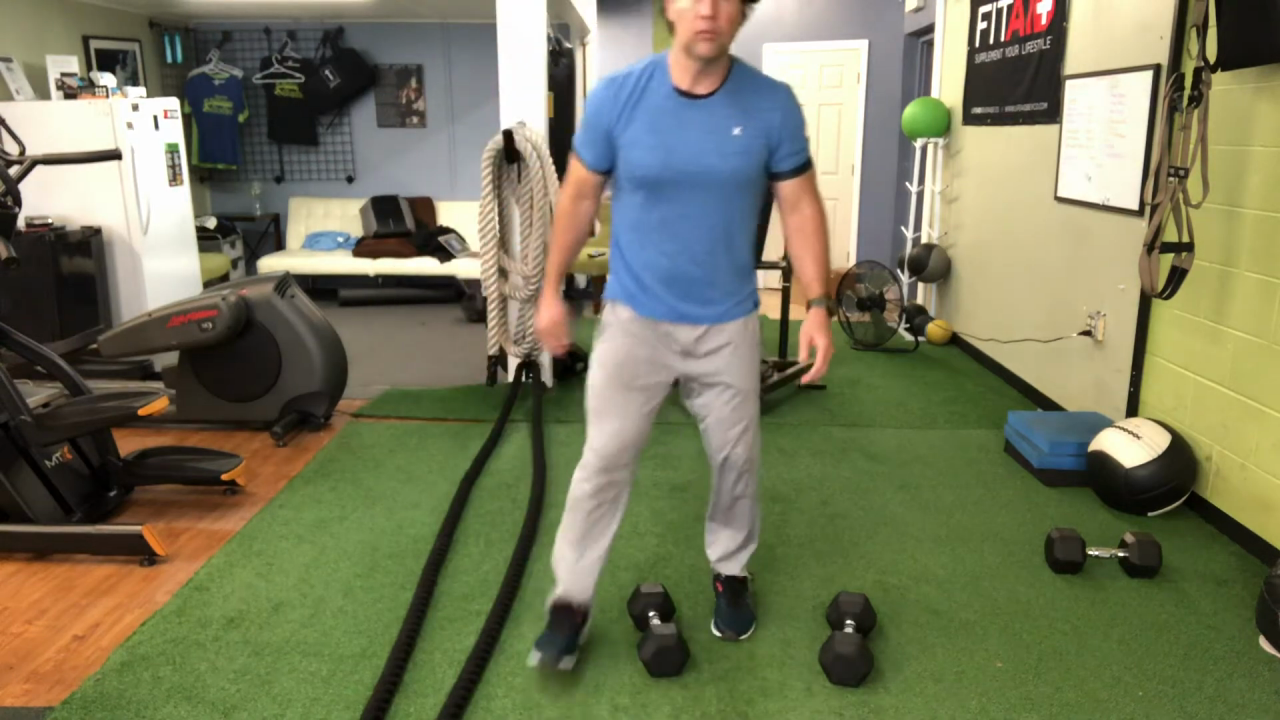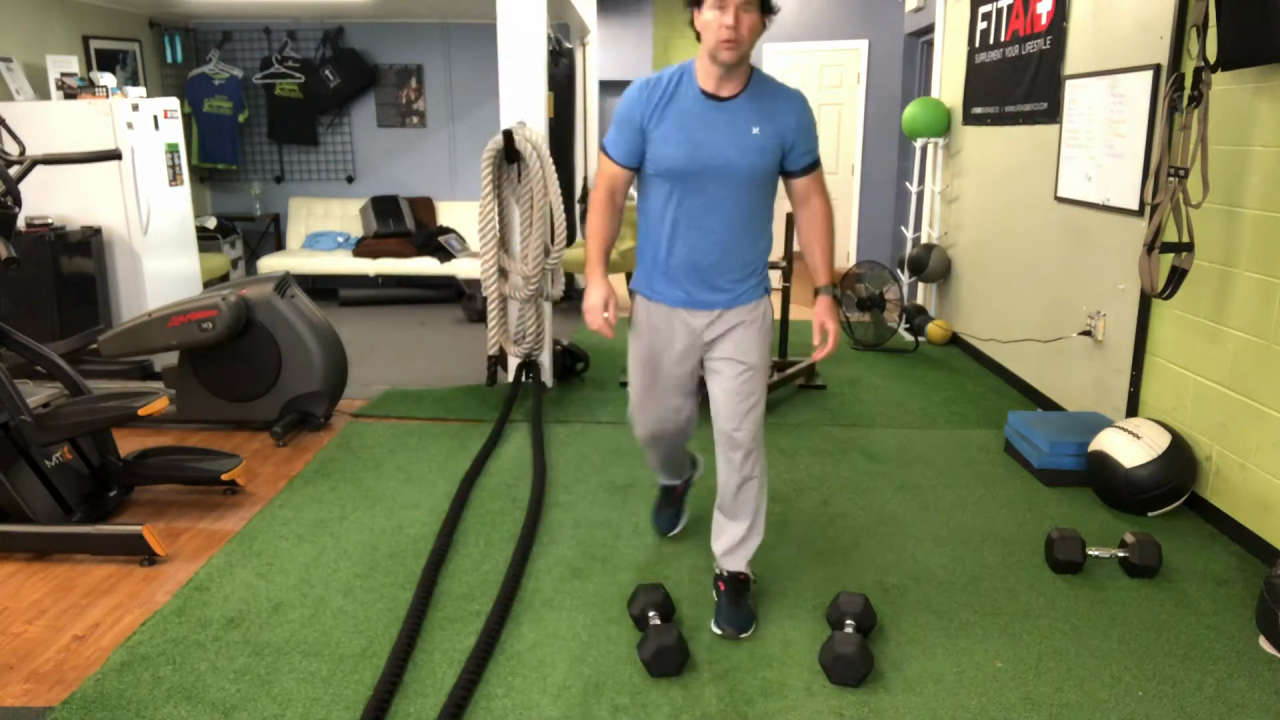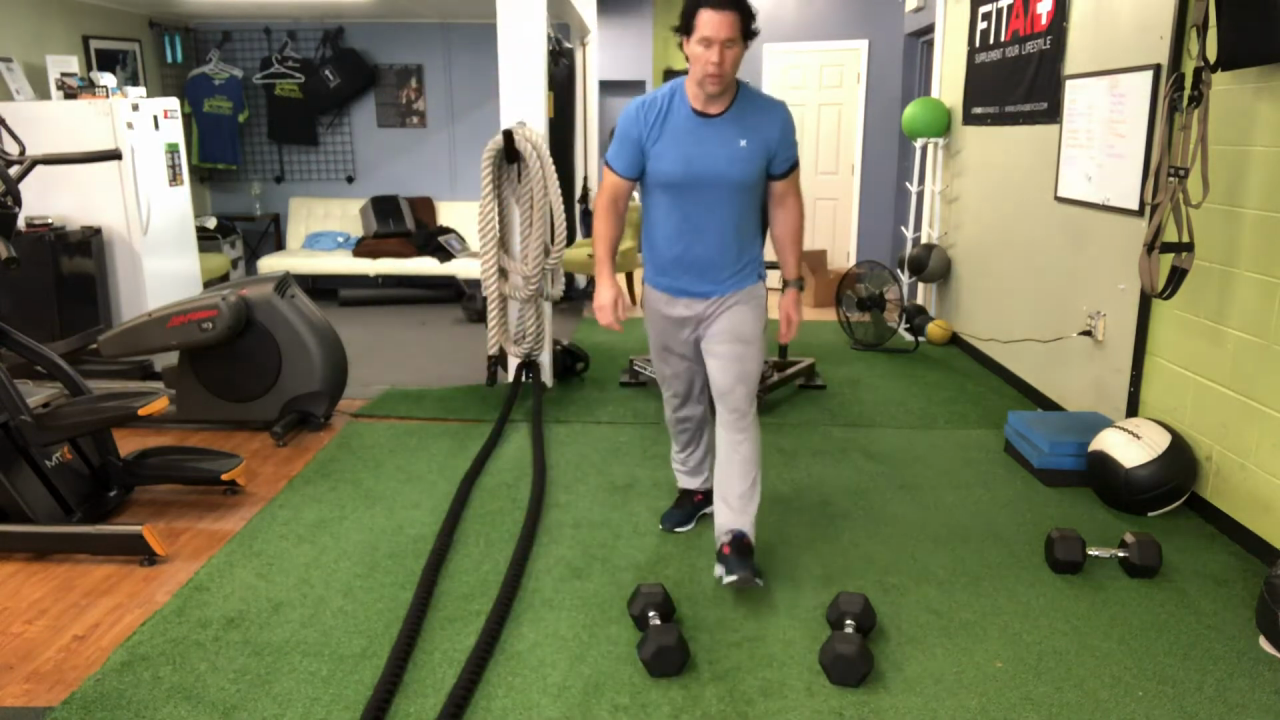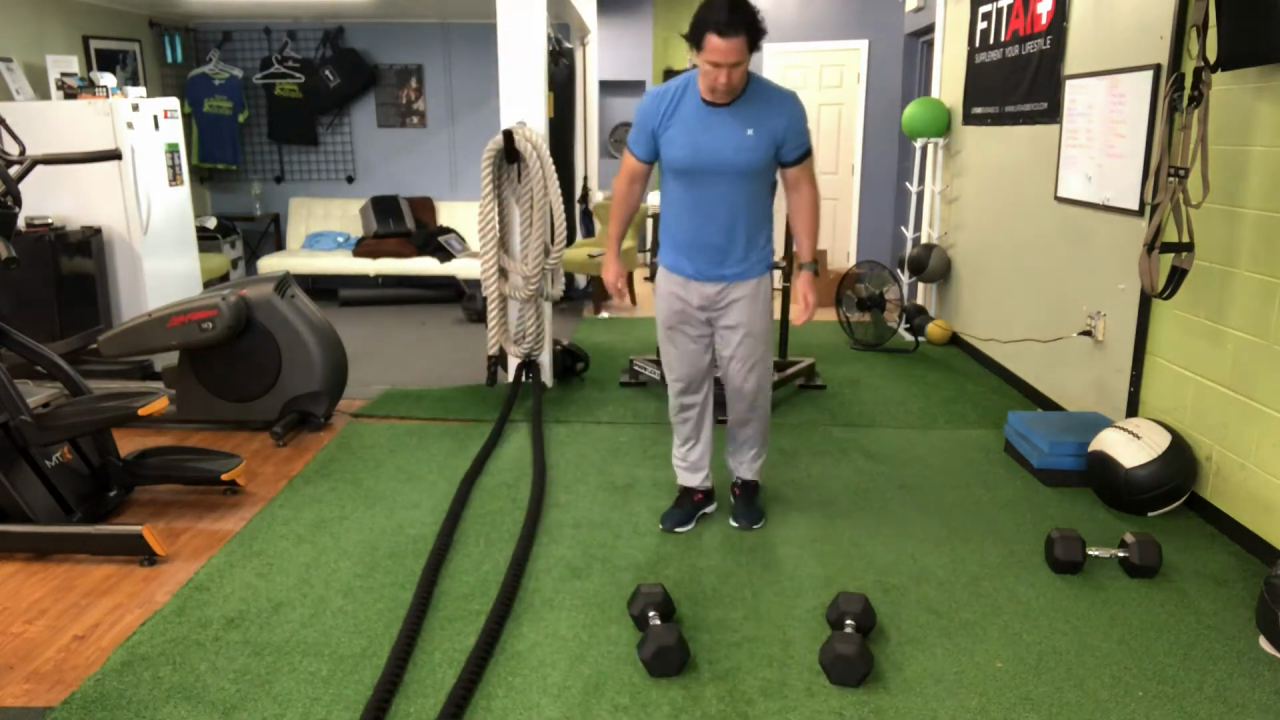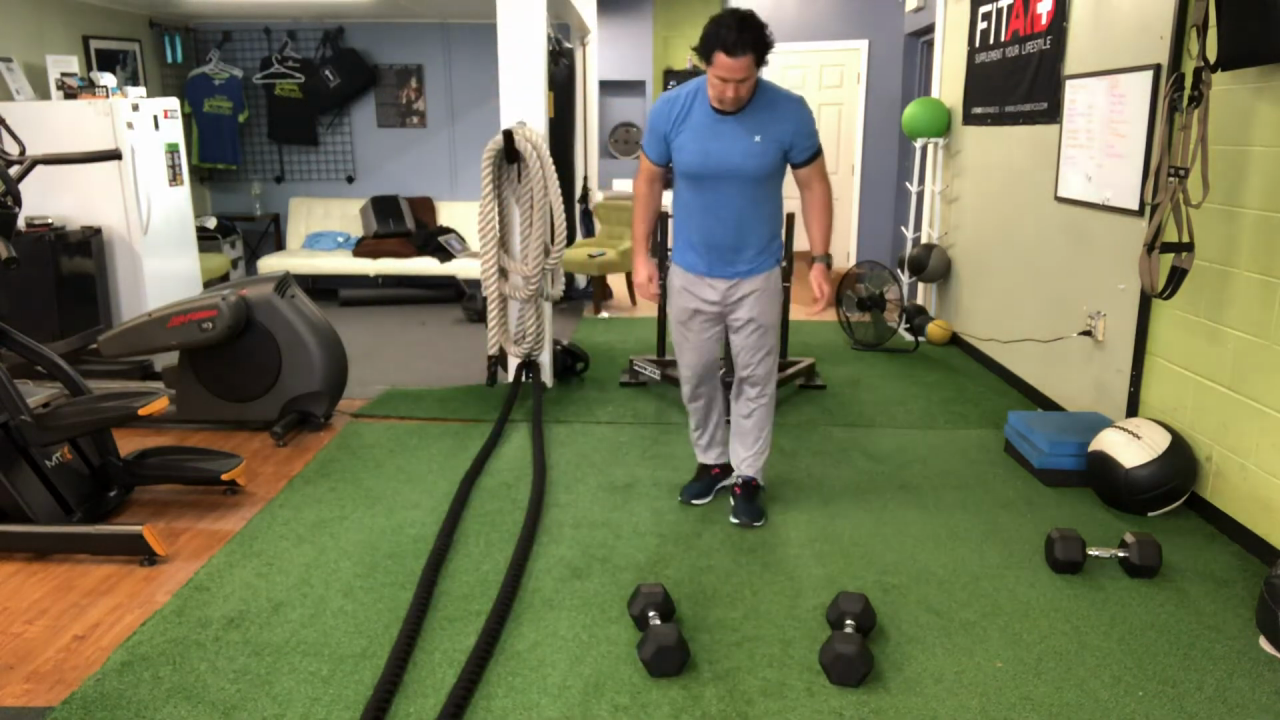
dt=0.3s
person 1, frame 1
left shoulder: (773, 105)
right shoulder: (616, 96)
left elbow: (799, 205)
right elbow: (579, 196)
left wrist: (817, 305)
right wrist: (552, 290)
left hip: (728, 325)
right hip: (632, 319)
left knee: (734, 460)
right knee: (606, 458)
left ankle: (730, 572)
right ankle: (571, 598)
person 1, frame 2
left shoulder: (787, 111)
right shoulder: (646, 100)
left elbow: (809, 201)
right elbow: (608, 190)
left wrist: (824, 291)
right wrist: (596, 273)
left hip: (741, 310)
right hip: (659, 305)
left knee: (740, 440)
right knee: (655, 425)
left ankle: (733, 572)
right ankle: (675, 479)
person 1, frame 3
left shoulder: (771, 119)
right shoulder: (644, 115)
left elbow: (785, 201)
right elbow: (612, 198)
left wrist: (793, 283)
right wrist: (605, 278)
left hip: (737, 293)
right hip: (666, 294)
left knee: (735, 406)
right knee: (682, 404)
left ankle: (736, 538)
right ankle: (694, 486)
person 1, frame 4
left shoulder: (782, 109)
right shoulder: (659, 104)
left elbow: (800, 188)
right elbow: (631, 180)
left wrist: (807, 268)
right wrist: (612, 252)
left hip: (747, 281)
right hip: (678, 279)
left knee: (747, 386)
right knee: (685, 386)
left ankle: (745, 479)
right ankle: (694, 487)
person 1, frame 5
left shoulder: (789, 113)
right shoulder: (671, 109)
left elbow: (813, 185)
right elbow: (650, 181)
left wrist: (820, 260)
right wrist: (641, 253)
left hip: (757, 276)
right hip: (690, 274)
left knee: (755, 379)
right knee: (696, 375)
left ankle: (748, 478)
right ankle: (711, 462)
